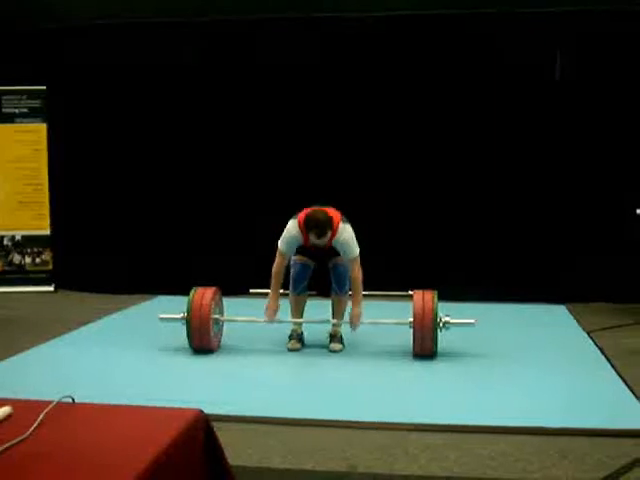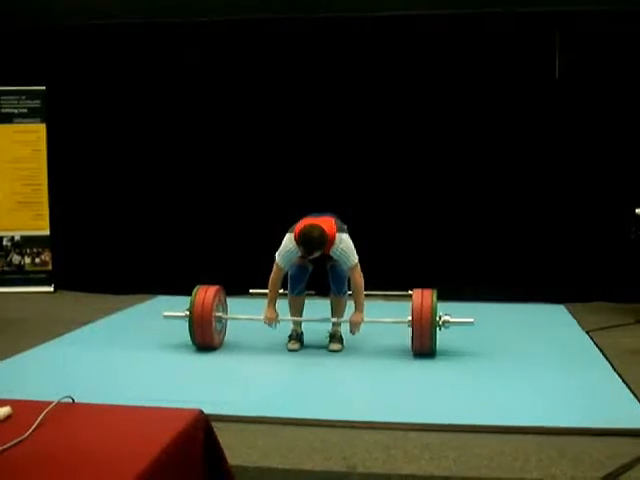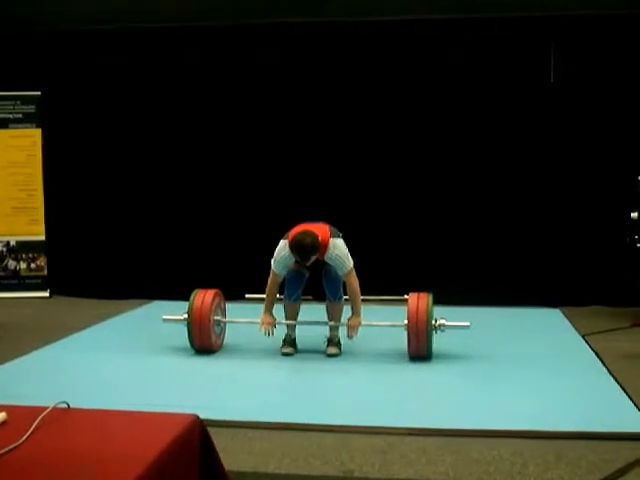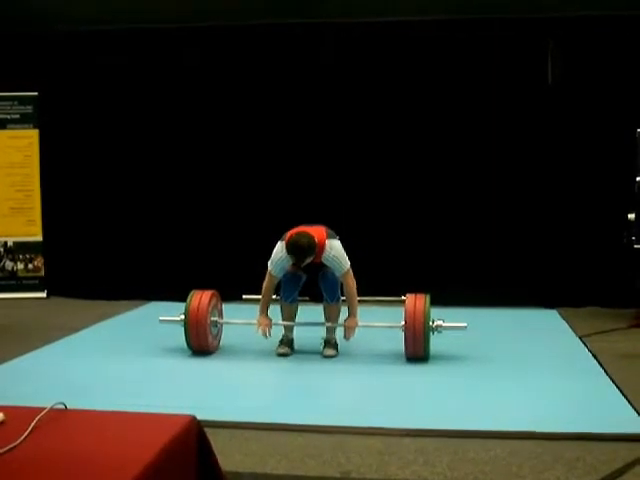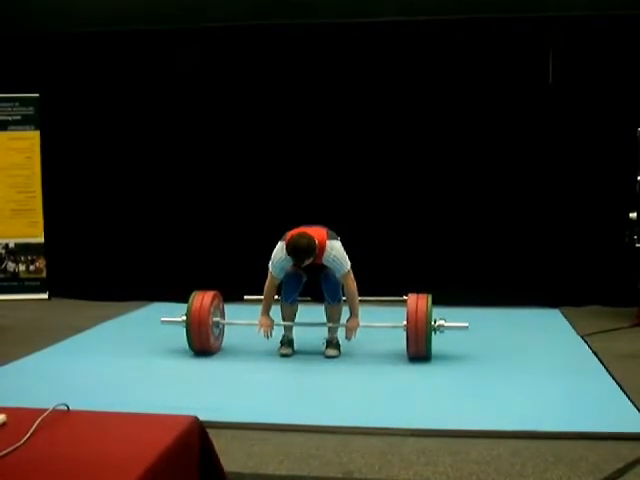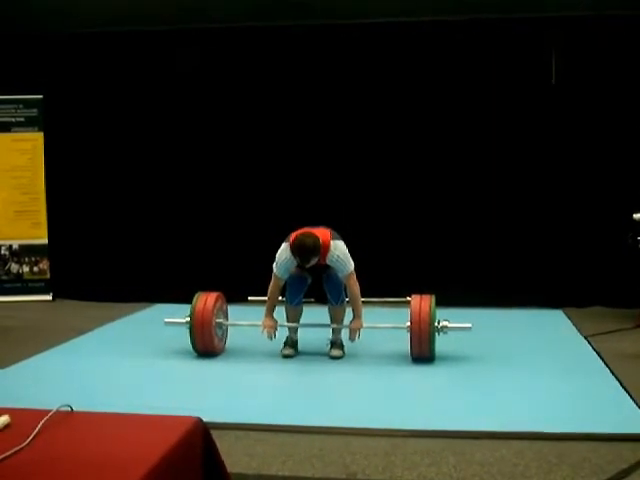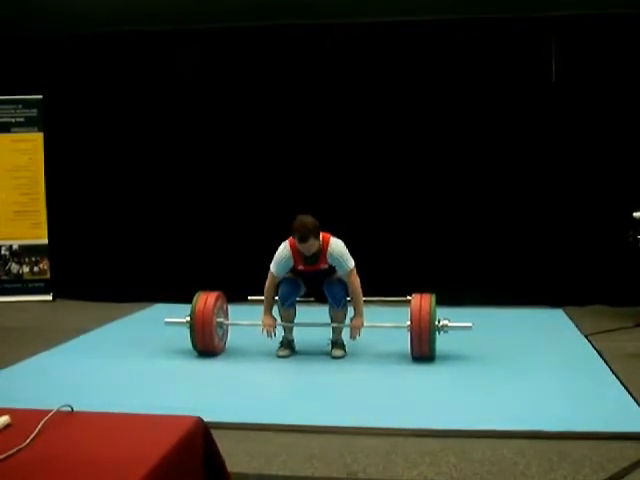
dt=0.7s
person 1, frame 1
left shoulder: (344, 232)
right shoulder: (293, 229)
left elbow: (355, 269)
right elbow: (280, 262)
left wrist: (356, 306)
right wrist: (273, 298)
left hip: (336, 249)
right hip: (305, 248)
left knee: (340, 279)
right knee: (298, 277)
left ankle: (336, 331)
right ankle: (296, 330)
person 1, frame 2
left shoulder: (342, 242)
right shoulder: (290, 243)
left elbow: (356, 275)
right elbow: (277, 274)
left wrist: (359, 311)
right wrist: (270, 308)
left hip: (334, 248)
right hip: (304, 245)
left knee: (339, 281)
right knee: (295, 279)
left ankle: (336, 331)
right ankle: (296, 331)
person 1, frame 3
left shoulder: (336, 247)
right shoulder: (283, 249)
left elbow: (351, 280)
right elbow: (274, 281)
left wrist: (356, 315)
right wrist: (267, 313)
left hip: (329, 260)
left knee: (334, 286)
right knee: (292, 286)
left ankle: (334, 336)
right ankle: (290, 335)
person 1, frame 4
left shoulder: (333, 248)
right shoulder: (281, 251)
left elbow: (349, 281)
right elbow: (270, 282)
left wrist: (352, 316)
right wrist: (263, 314)
left hip: (326, 264)
left knee: (332, 288)
right knee: (288, 288)
left ankle: (331, 338)
right ankle: (287, 337)
person 1, frame 5
left shoulder: (333, 249)
right shoulder: (280, 252)
left elbow: (349, 281)
right elbow: (271, 283)
left wrist: (354, 316)
right wrist: (264, 315)
left hip: (327, 265)
left knee: (333, 291)
right knee: (288, 290)
left ankle: (333, 339)
right ankle: (287, 337)
person 1, frame 6
left shoulder: (336, 249)
right shoulder: (285, 252)
left elbow: (351, 282)
right elbow: (276, 284)
left wrist: (358, 318)
right wrist: (268, 316)
left hip: (330, 266)
left knee: (336, 293)
right knee: (293, 293)
left ankle: (337, 339)
right ankle: (292, 338)
person 1, frame 7
left shoulder: (335, 247)
right shoulder: (285, 250)
left elbow: (352, 279)
right elbow: (271, 281)
left wrist: (358, 315)
right wrist: (267, 314)
left hip: (329, 276)
right hip: (299, 277)
left knee: (339, 295)
right knee: (284, 293)
left ankle: (337, 339)
right ankle: (288, 338)
